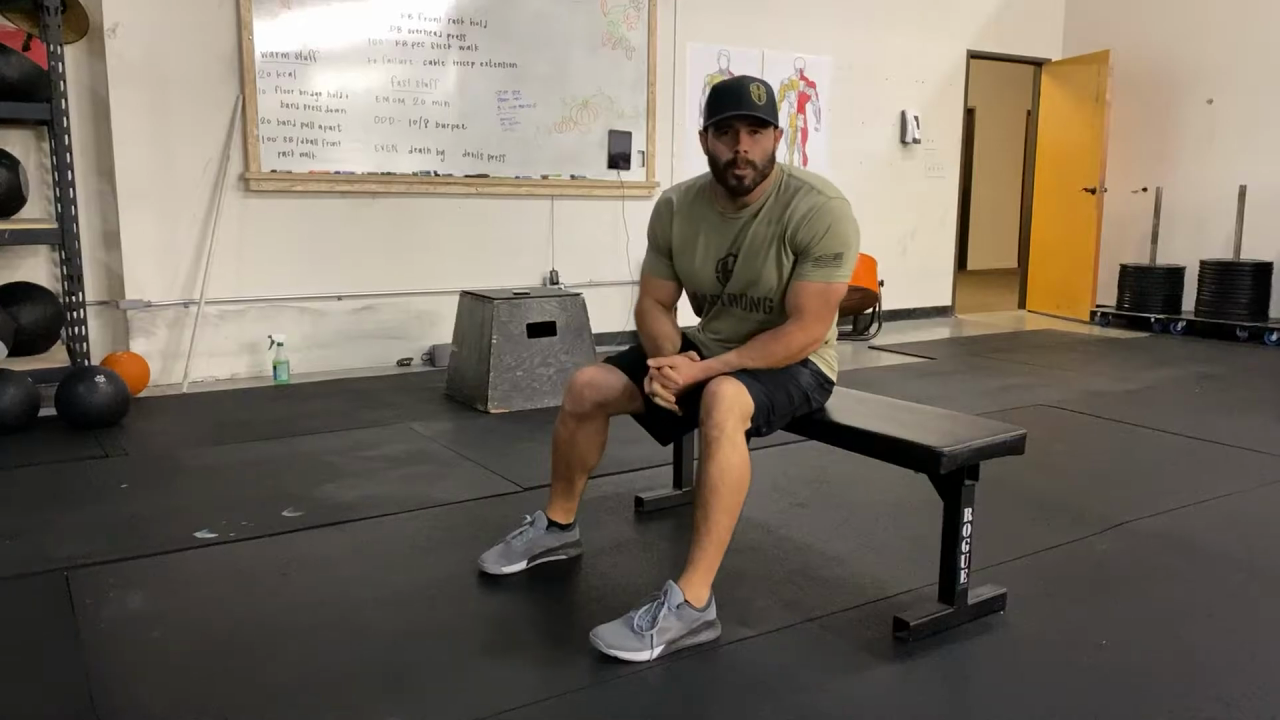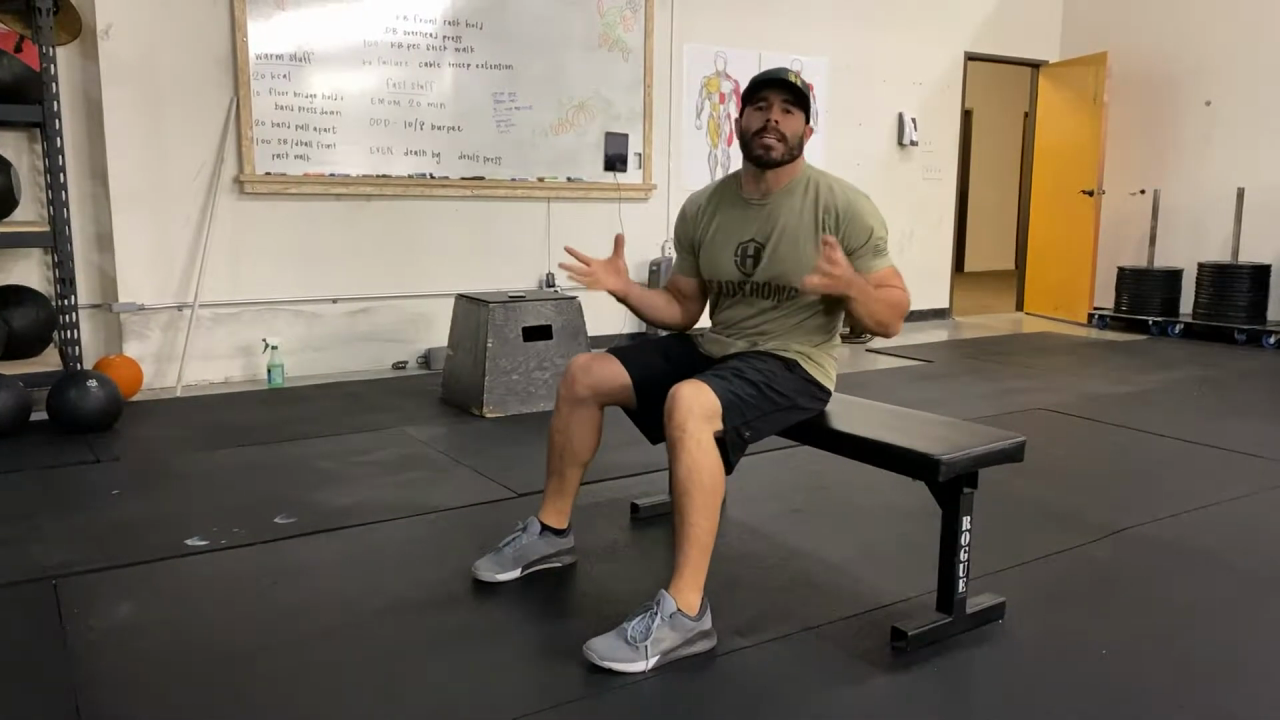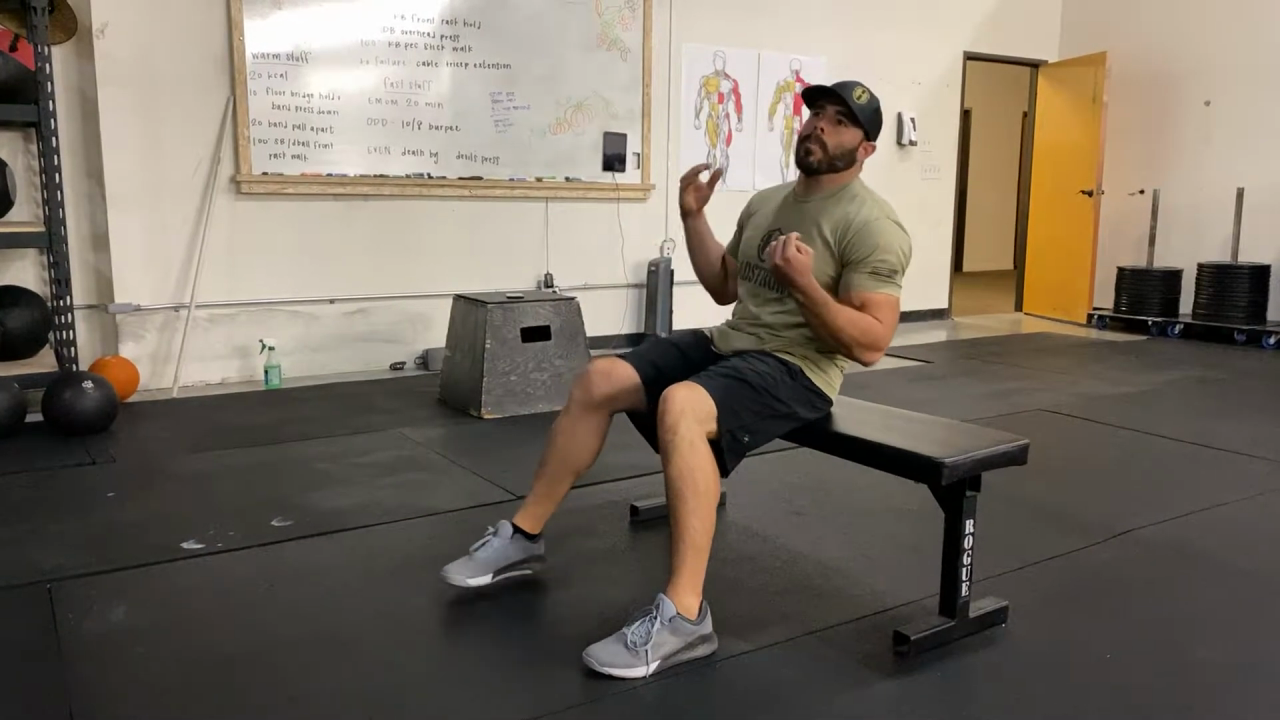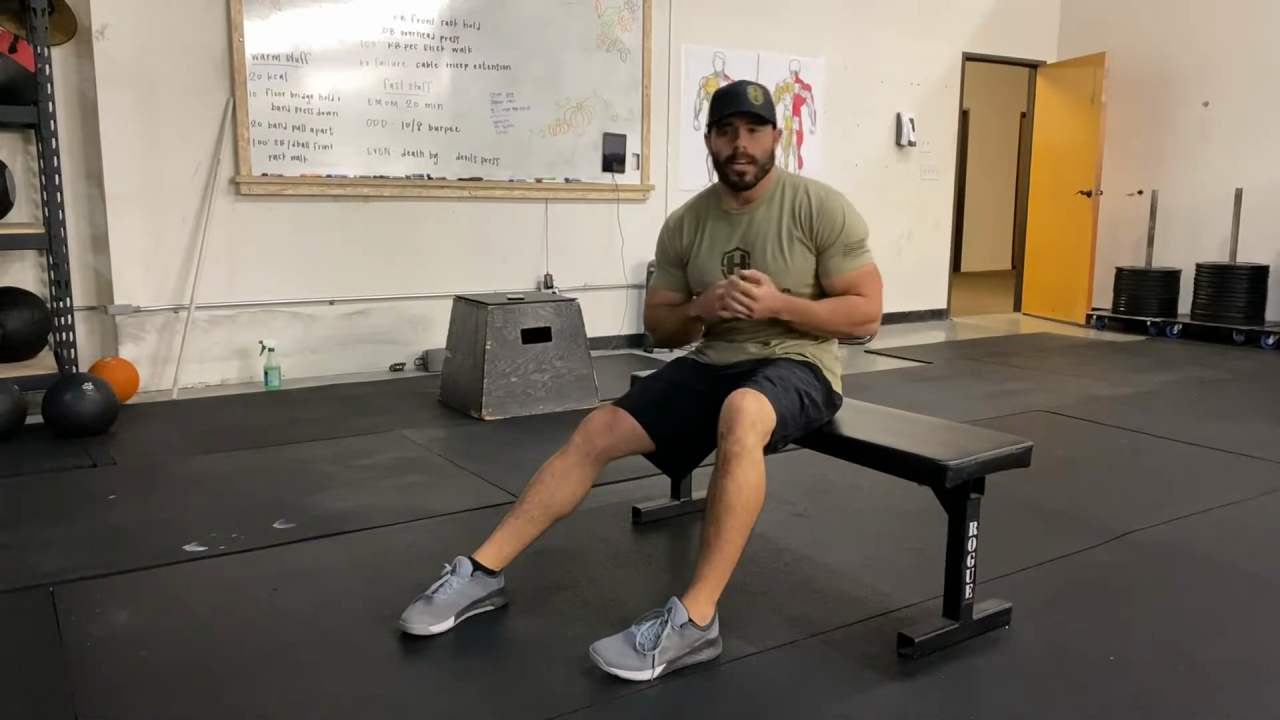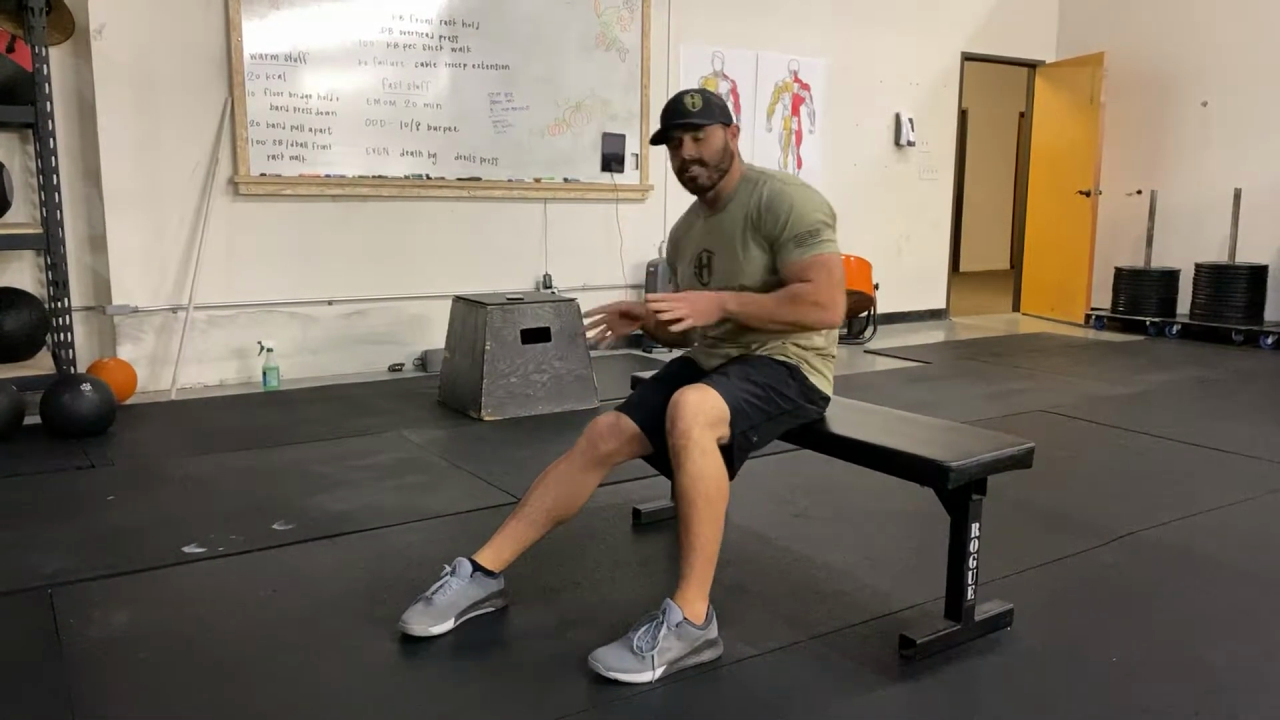
dt=1s
person 1, frame 1
left shoulder: (820, 210)
right shoulder: (676, 206)
left elbow: (805, 331)
right elbow: (654, 302)
left wrist: (702, 370)
right wrist: (669, 359)
left hip: (793, 362)
right hip: (709, 347)
left knee: (722, 403)
right knee: (587, 387)
left ankle: (691, 603)
right ankle: (558, 526)
person 1, frame 2
left shoulder: (843, 207)
right shoulder: (703, 207)
left elbow: (892, 314)
right elbow: (682, 309)
left wrist: (847, 287)
right wrist: (627, 289)
left hip: (790, 364)
right hip: (714, 348)
left knee: (687, 404)
right knee: (584, 375)
left ankle: (685, 611)
right ankle: (552, 531)
person 1, frame 3
left shoulder: (871, 224)
right shoulder: (766, 202)
left elbow: (869, 345)
right elbow: (724, 287)
left wrist: (803, 283)
right wrist: (692, 217)
left hip: (796, 369)
right hip: (729, 343)
left knee: (679, 407)
right knee: (599, 380)
left ankle: (683, 614)
right ankle: (523, 536)
person 1, frame 4
left shoulder: (822, 208)
right shoulder: (685, 224)
left elbow: (867, 313)
right elbow: (660, 326)
left wrist: (779, 305)
right wrist: (702, 309)
left hip: (795, 365)
right hip: (712, 361)
left knee: (740, 416)
right knee: (597, 432)
left ankle: (693, 619)
right ankle: (481, 573)
person 1, frame 5
left shoulder: (785, 200)
right shoulder: (687, 227)
left elbow: (824, 307)
left wrist: (719, 302)
right wrist: (646, 318)
left hip: (787, 367)
right hip: (714, 361)
left knee: (689, 409)
right knee: (601, 436)
left ankle: (690, 619)
right ankle: (480, 574)
